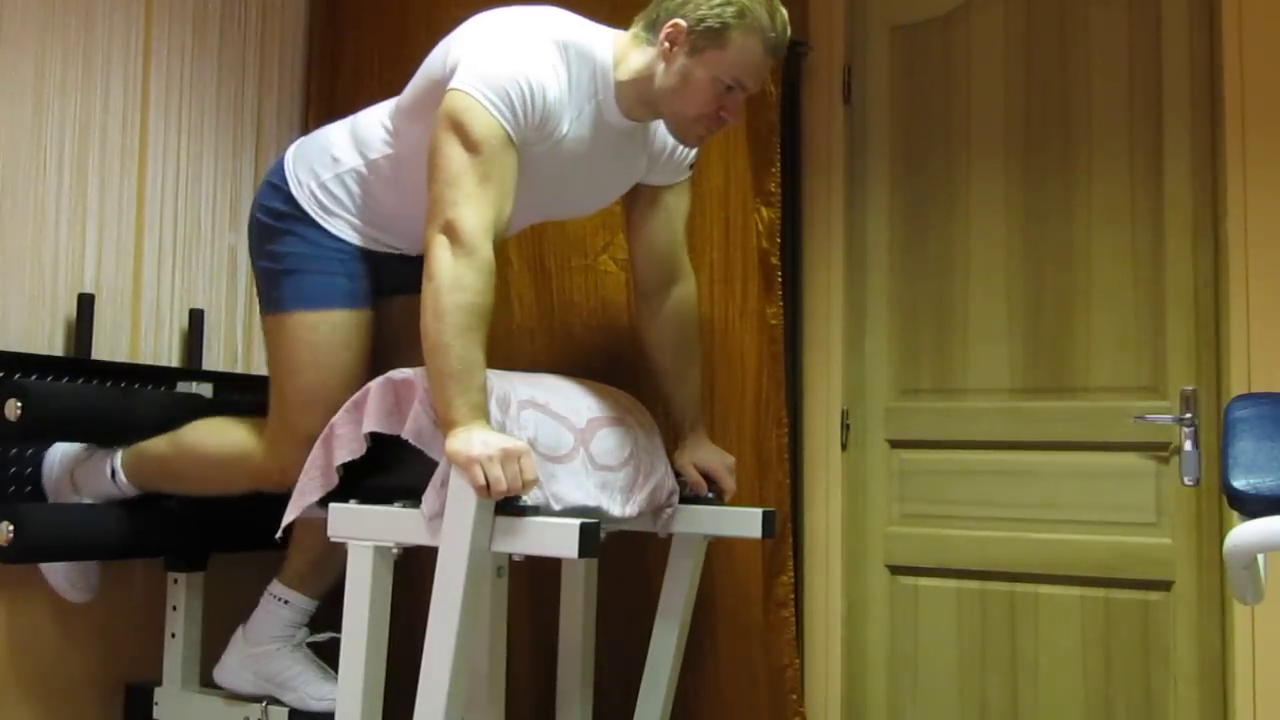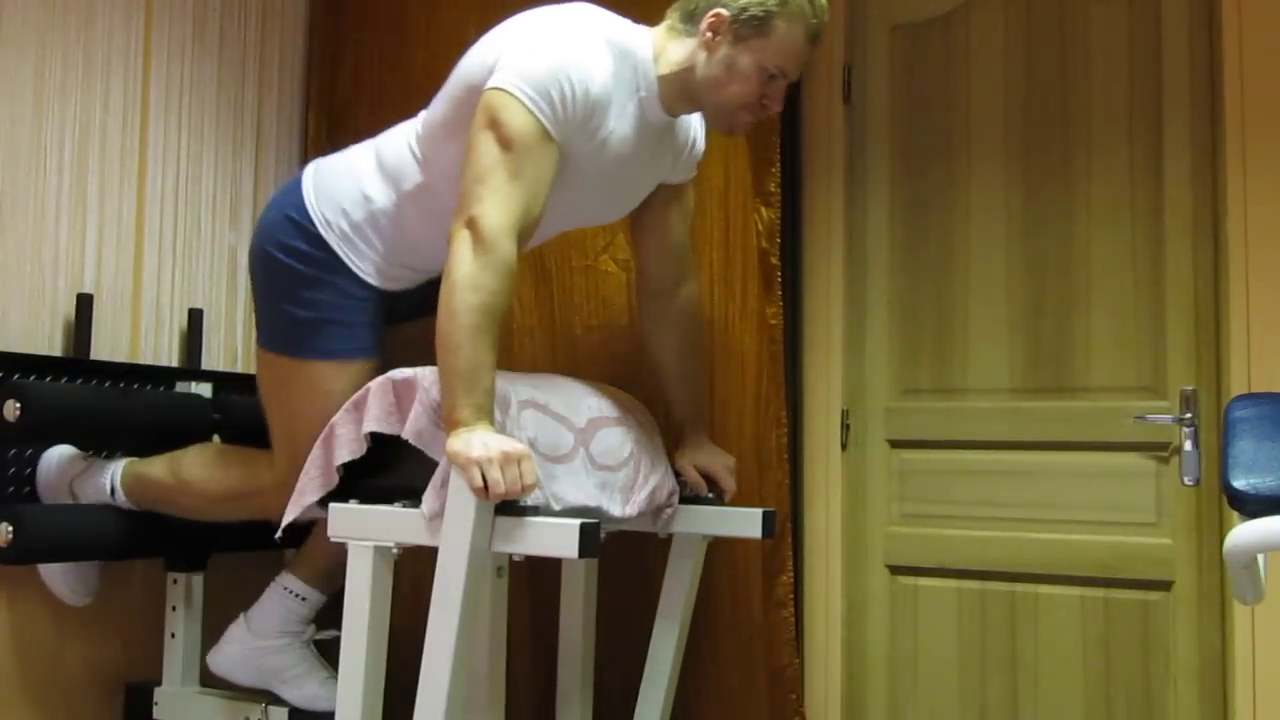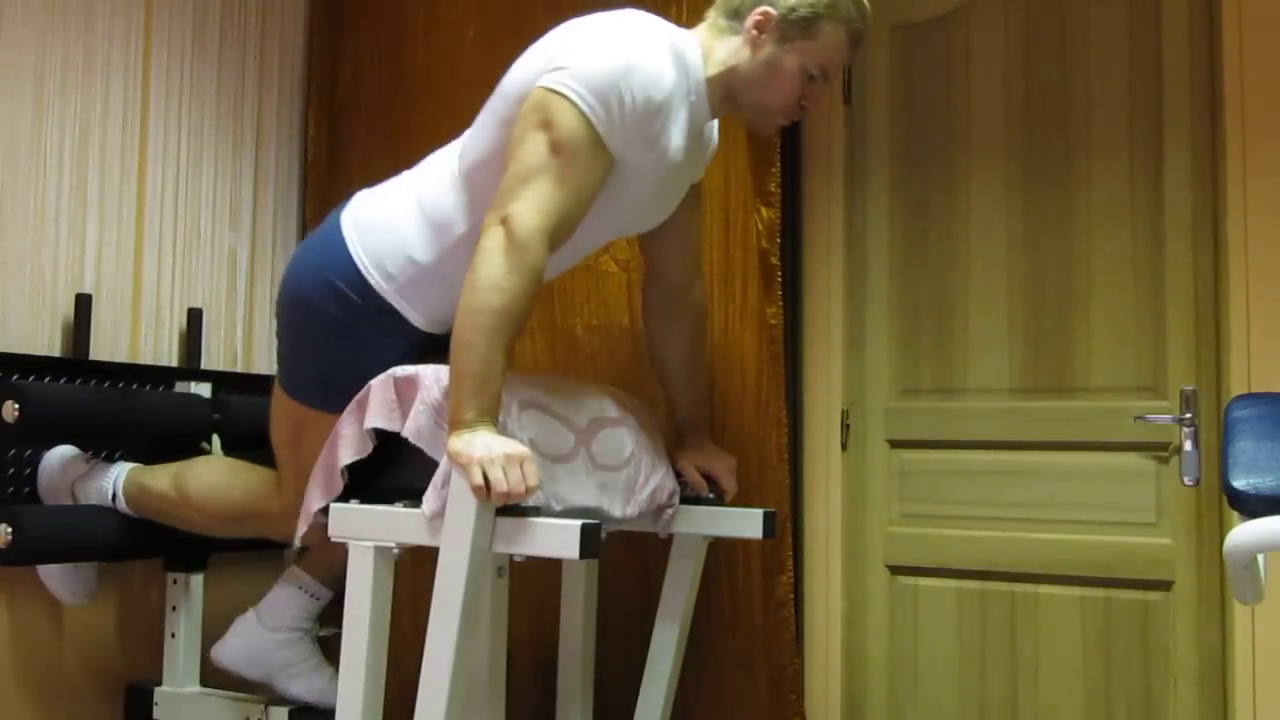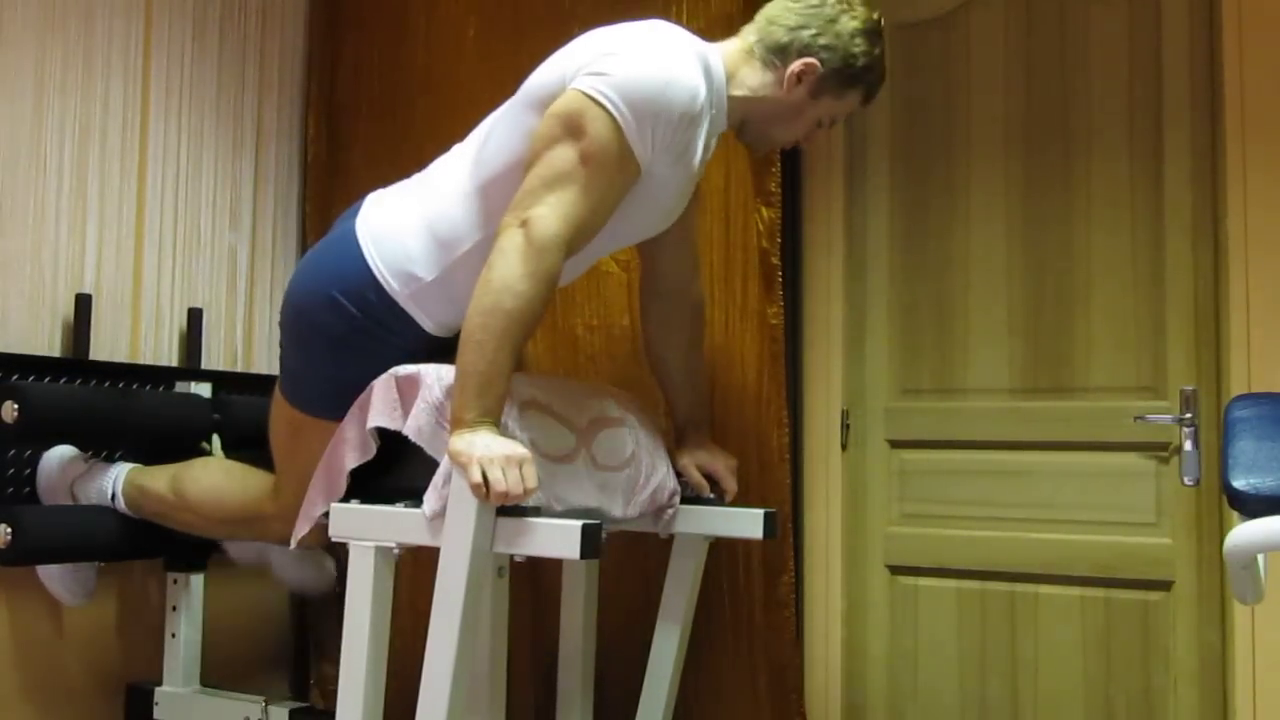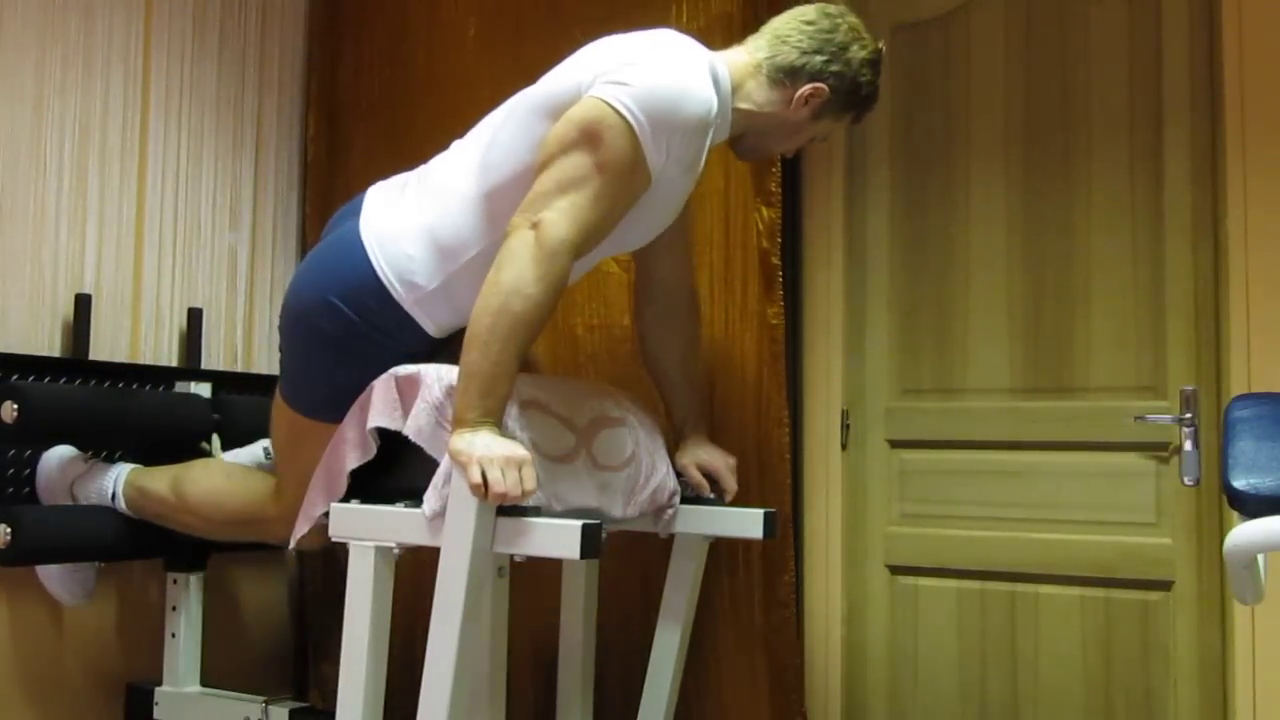
dt=0.3s
person 1, frame 1
left shoulder: (664, 141)
left elbow: (665, 287)
right elbow: (461, 240)
left wrist: (691, 433)
right wrist: (466, 423)
left hip: (404, 244)
right hip: (322, 210)
right knee: (306, 446)
left ankle: (267, 644)
right ankle: (91, 473)
person 1, frame 2
left shoulder: (681, 132)
left elbow: (670, 289)
right elbow: (485, 237)
left wrist: (692, 434)
right wrist: (468, 425)
left hip: (412, 268)
right hip: (328, 242)
right knee: (304, 481)
left ankle: (269, 637)
right ankle: (88, 479)
person 1, frame 3
left shoulder: (696, 121)
left elbow: (676, 289)
right elbow: (516, 237)
left wrist: (693, 435)
right wrist: (471, 427)
left hip: (421, 300)
right hip: (362, 285)
right knee: (303, 504)
left ankle: (276, 632)
right ankle: (91, 482)
person 1, frame 4
left shoulder: (697, 110)
right shoulder: (653, 76)
left elbow: (672, 290)
right elbow: (531, 239)
left wrist: (692, 433)
right wrist: (472, 428)
left hip: (424, 301)
right hip: (366, 294)
right knee: (298, 511)
left ankle: (286, 541)
right ankle: (90, 482)
person 1, frame 5
left shoulder: (686, 111)
right shoulder: (672, 91)
left elbow: (666, 287)
right elbow: (540, 242)
left wrist: (691, 432)
right wrist: (475, 427)
left hip: (396, 254)
right hip: (367, 294)
right knee: (299, 513)
left ankle: (281, 450)
right ankle: (92, 480)
